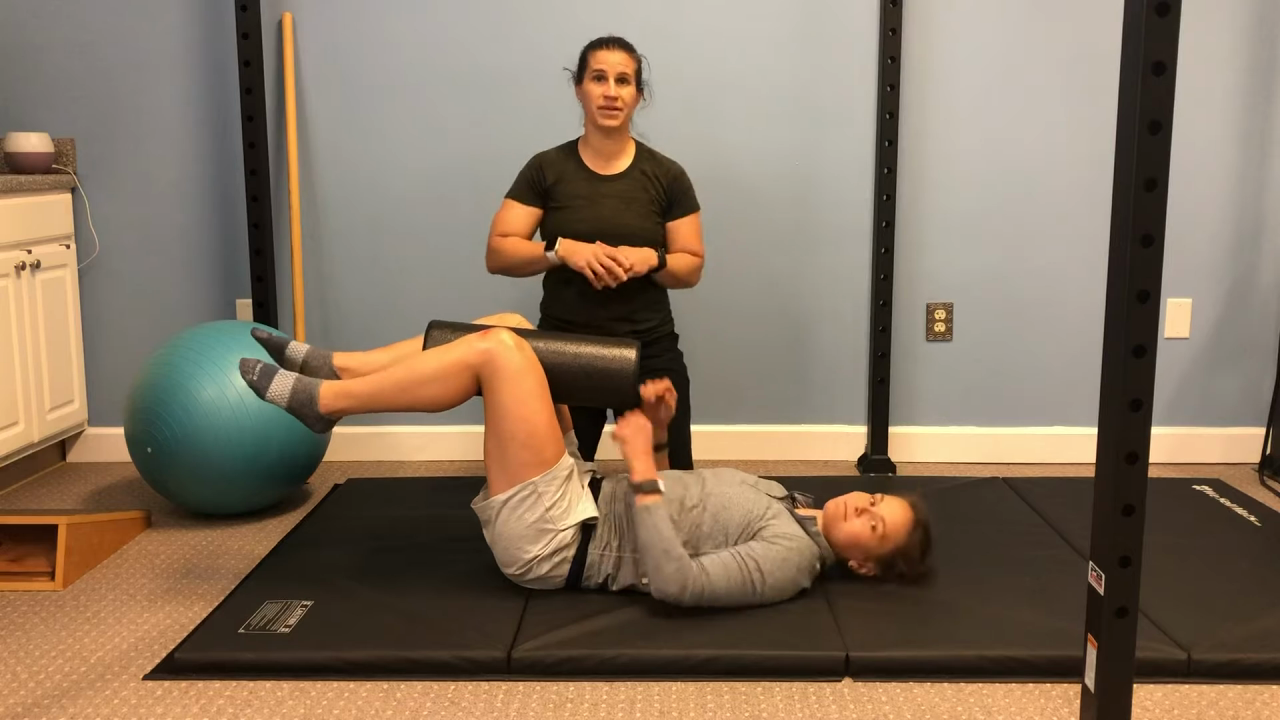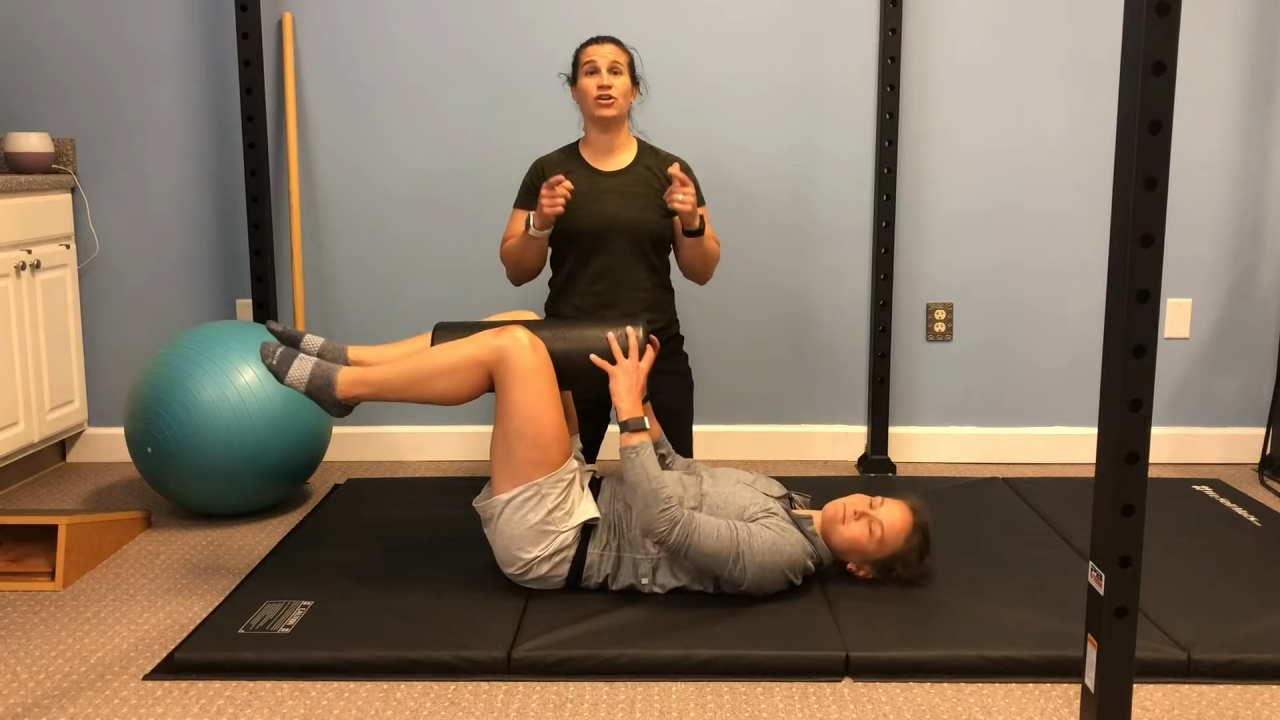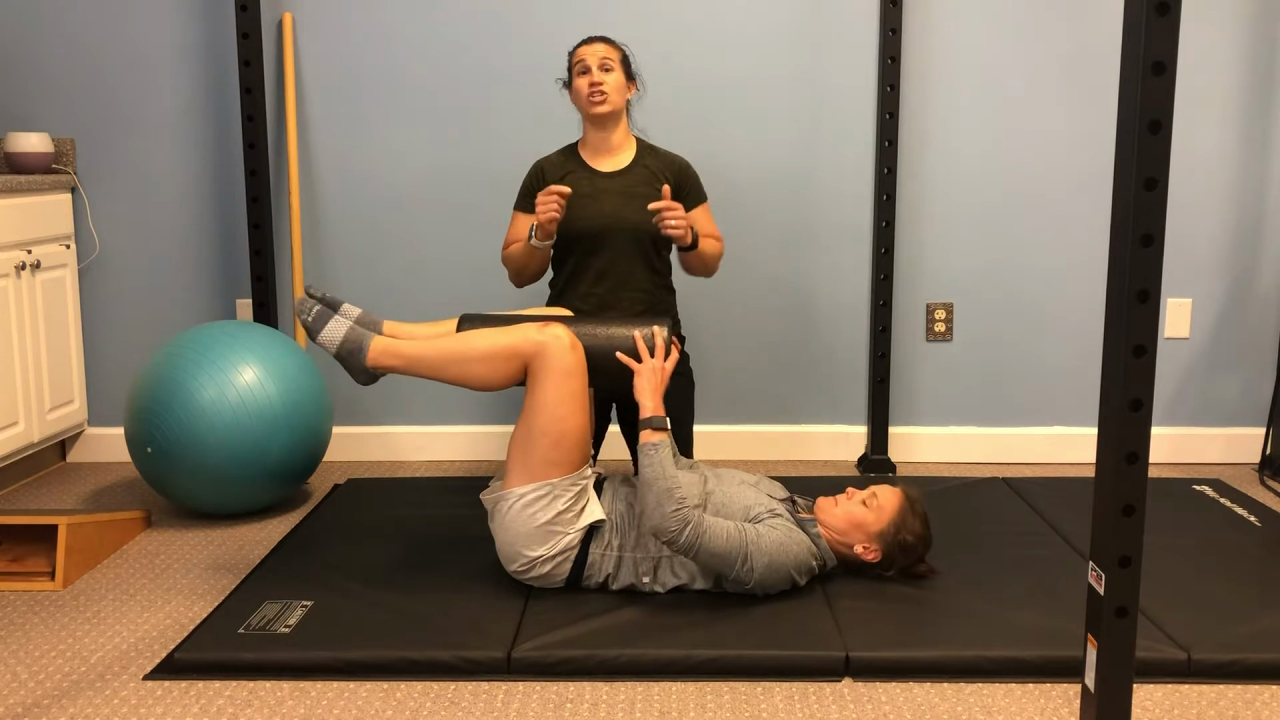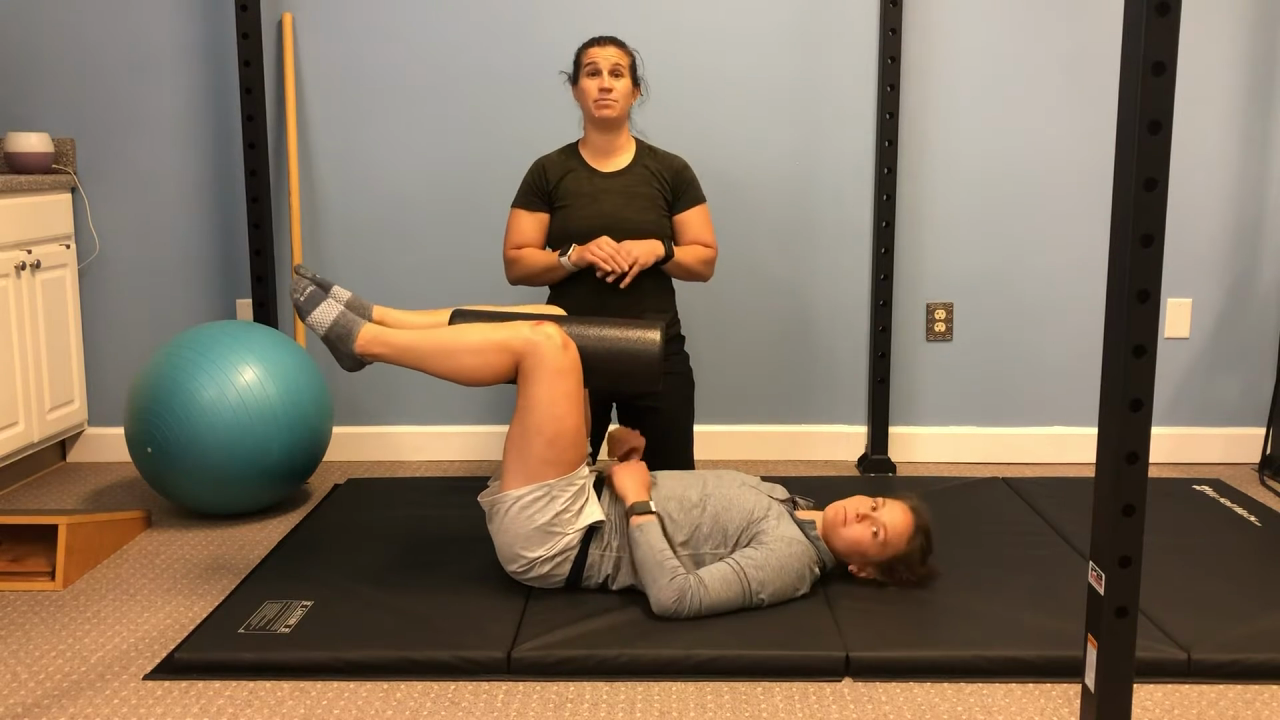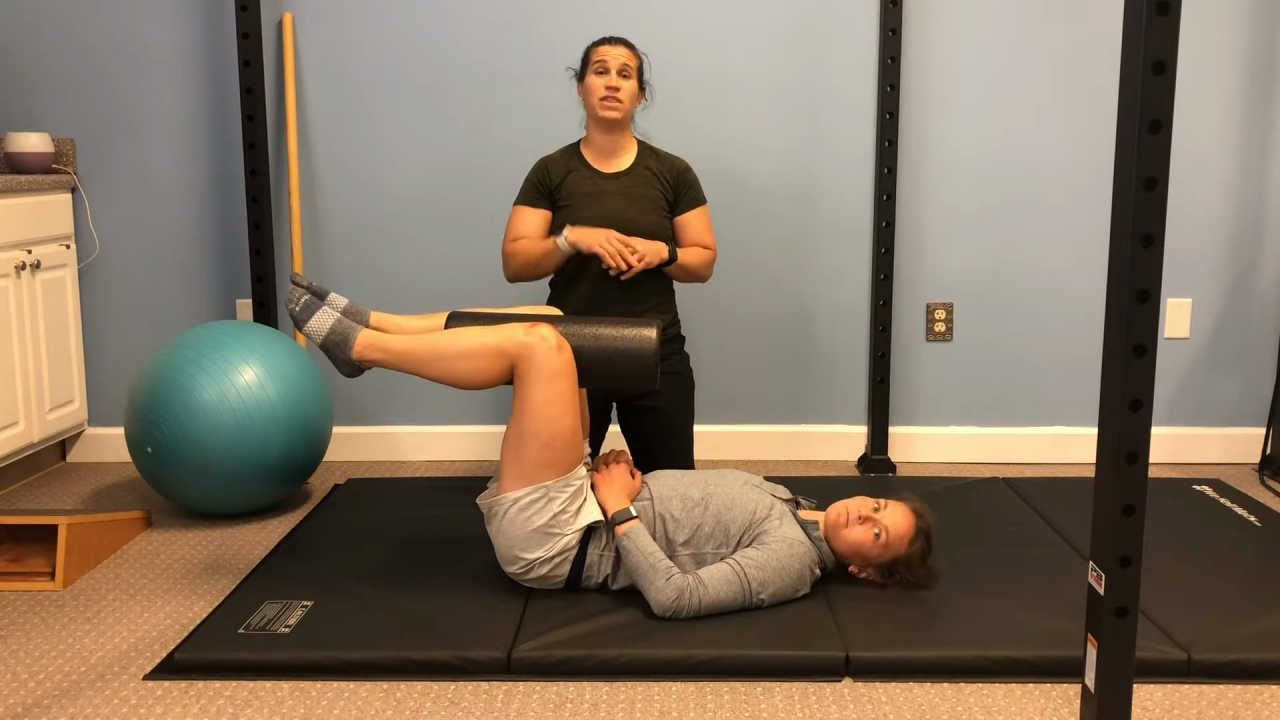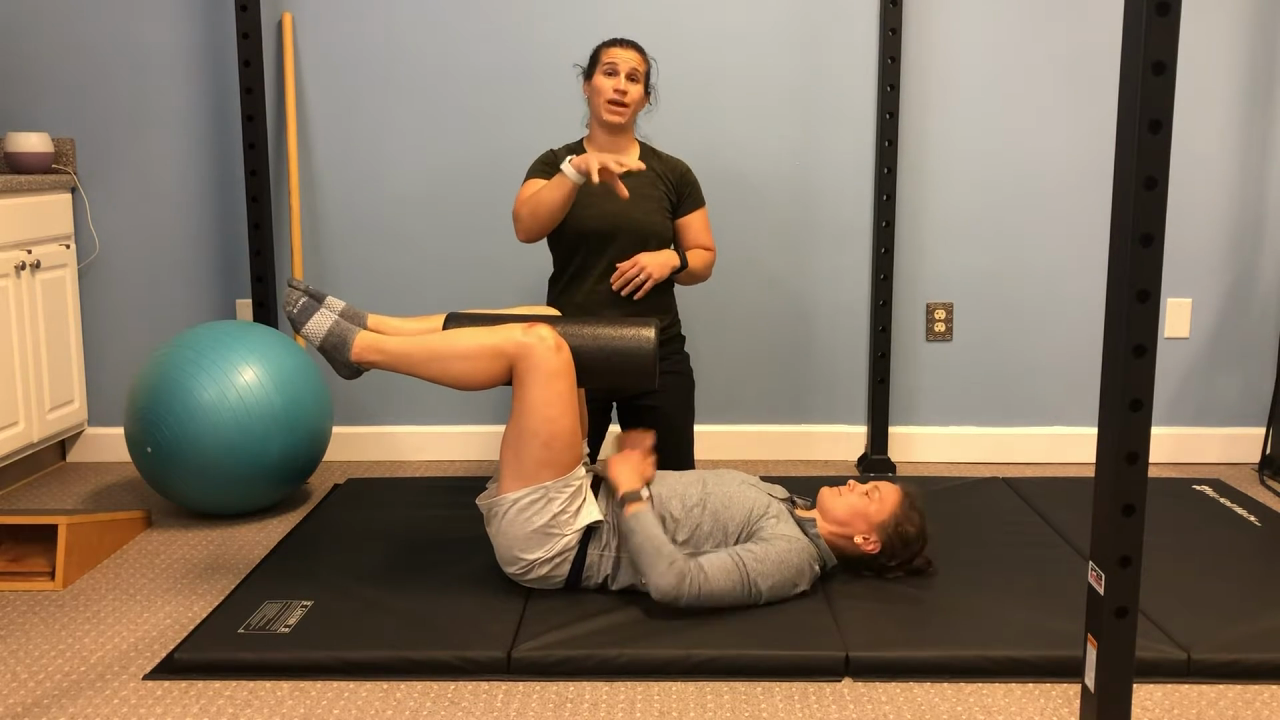
dt=0.7s
person 1, frame 1
left shoulder: (794, 556)
right shoulder: (789, 506)
left elbow: (674, 581)
left wrist: (641, 469)
right wrist: (657, 428)
left hip: (550, 541)
right hip: (585, 499)
left knee: (500, 352)
right knee: (508, 328)
left ankle: (320, 399)
right ankle: (328, 365)
person 1, frame 2
left shoulder: (780, 555)
right shoulder: (791, 507)
left elbow: (663, 522)
left wrist: (626, 409)
right wrist: (641, 404)
left hip: (548, 541)
right hip: (583, 499)
left knee: (514, 348)
right knee: (523, 328)
left ankle: (339, 386)
right ankle: (342, 358)
person 1, frame 3
left shoulder: (786, 555)
right shoulder: (788, 510)
left elbow: (670, 523)
right elbow: (682, 483)
left wrist: (649, 407)
right wrist: (656, 399)
left hip: (549, 540)
right hip: (589, 502)
left knee: (554, 344)
right knee: (556, 322)
left ankle: (368, 353)
right ankle: (373, 331)
person 1, frame 4
left shoulder: (791, 561)
right shoulder: (785, 504)
left elbow: (675, 597)
left wrist: (636, 502)
right wrist: (634, 463)
left hip: (551, 541)
right hip: (586, 504)
left knee: (544, 343)
right knee: (548, 319)
left ankle: (360, 340)
right ankle: (366, 316)
person 1, frame 5
left shoulder: (792, 561)
right shoulder: (784, 502)
left elbow: (674, 595)
left wrist: (619, 510)
right wrist: (624, 478)
left hip: (552, 540)
right hip: (591, 503)
left knee: (538, 344)
right knee: (544, 321)
left ankle: (358, 346)
right ankle: (363, 322)
person 1, frame 6
left shoulder: (790, 558)
right shoulder: (784, 508)
left elbow: (671, 580)
left wrist: (630, 491)
right wrist: (640, 466)
left hip: (551, 541)
right hip: (582, 503)
left knee: (538, 345)
right knee: (544, 321)
left ankle: (356, 347)
right ankle: (363, 326)
person 2, frame 1
left shoulder: (666, 175)
right shoulder: (546, 169)
left elbow: (692, 267)
right elbow: (498, 254)
left wrist: (651, 259)
right wrist: (564, 249)
left hip: (650, 354)
person 2, frame 2
left shoulder: (668, 170)
right shoulder: (548, 171)
left elbow: (702, 271)
right elbow: (515, 271)
left wrist: (690, 221)
right wrist: (541, 224)
left hip: (656, 355)
person 2, frame 3
left shoulder: (670, 169)
right shoulder: (548, 172)
left elbow: (710, 260)
right elbow: (518, 273)
left wrist: (686, 237)
right wrist: (542, 232)
person 2, frame 4
left shoulder: (670, 171)
right shoulder: (547, 172)
left elbow: (704, 261)
right elbow: (516, 264)
left wrist: (657, 251)
right wrist: (574, 256)
left hip: (656, 356)
person 2, frame 5
left shoulder: (672, 172)
right shoulder: (551, 171)
left elbow: (704, 261)
right elbow: (514, 263)
left wrist: (661, 252)
right wrist: (572, 239)
left hip: (657, 356)
person 2, frame 6
left shoulder: (673, 173)
right shoulder: (556, 165)
left elbow: (704, 258)
right elbow: (526, 226)
left wrist: (671, 261)
right wrist: (579, 168)
left hip: (657, 356)
